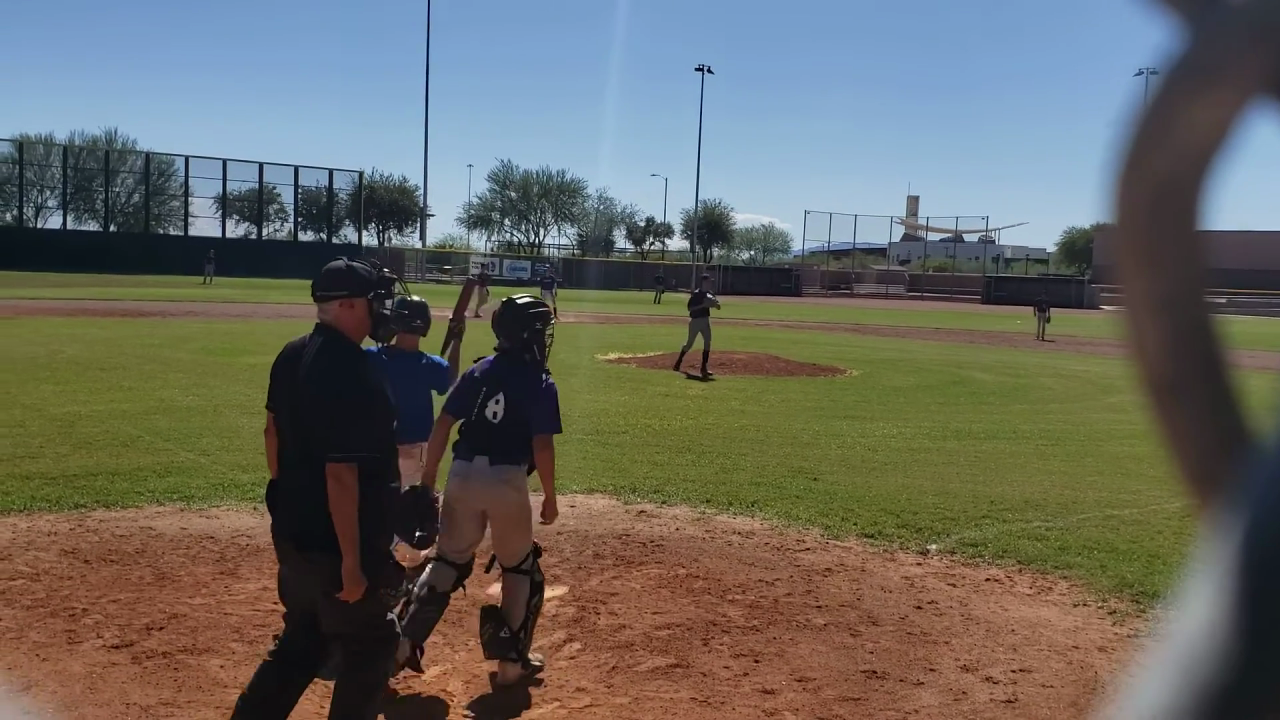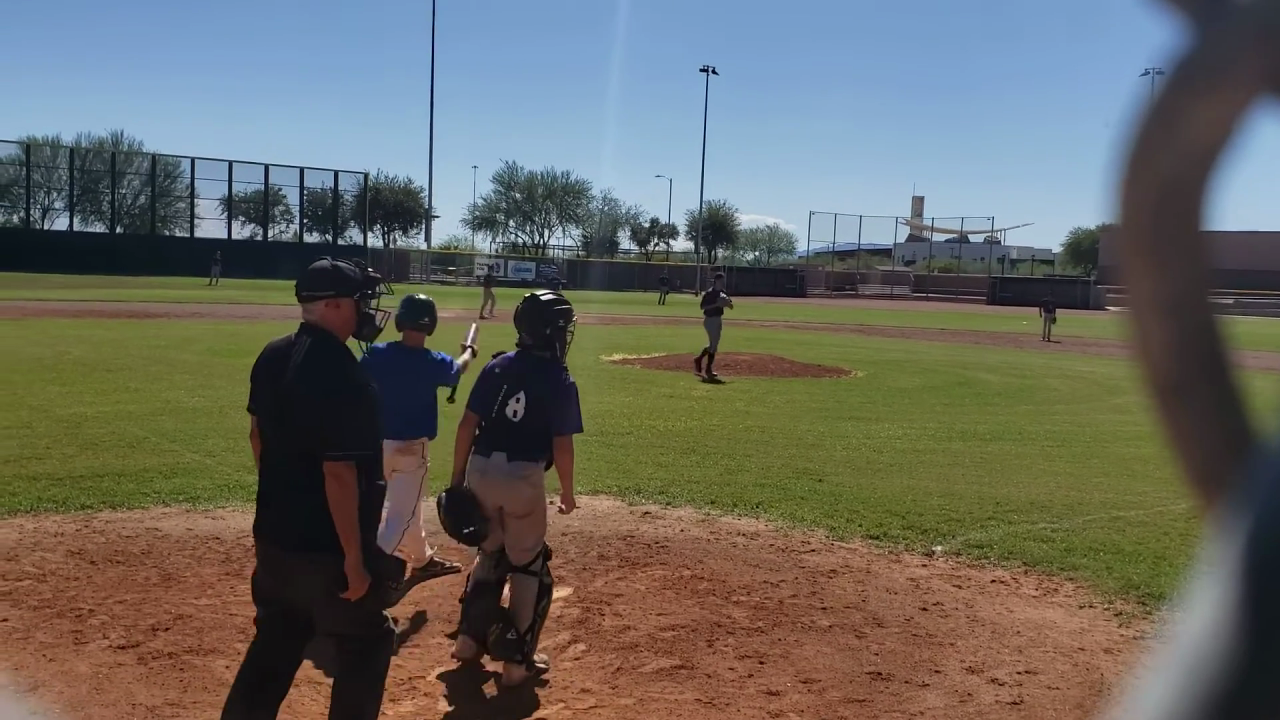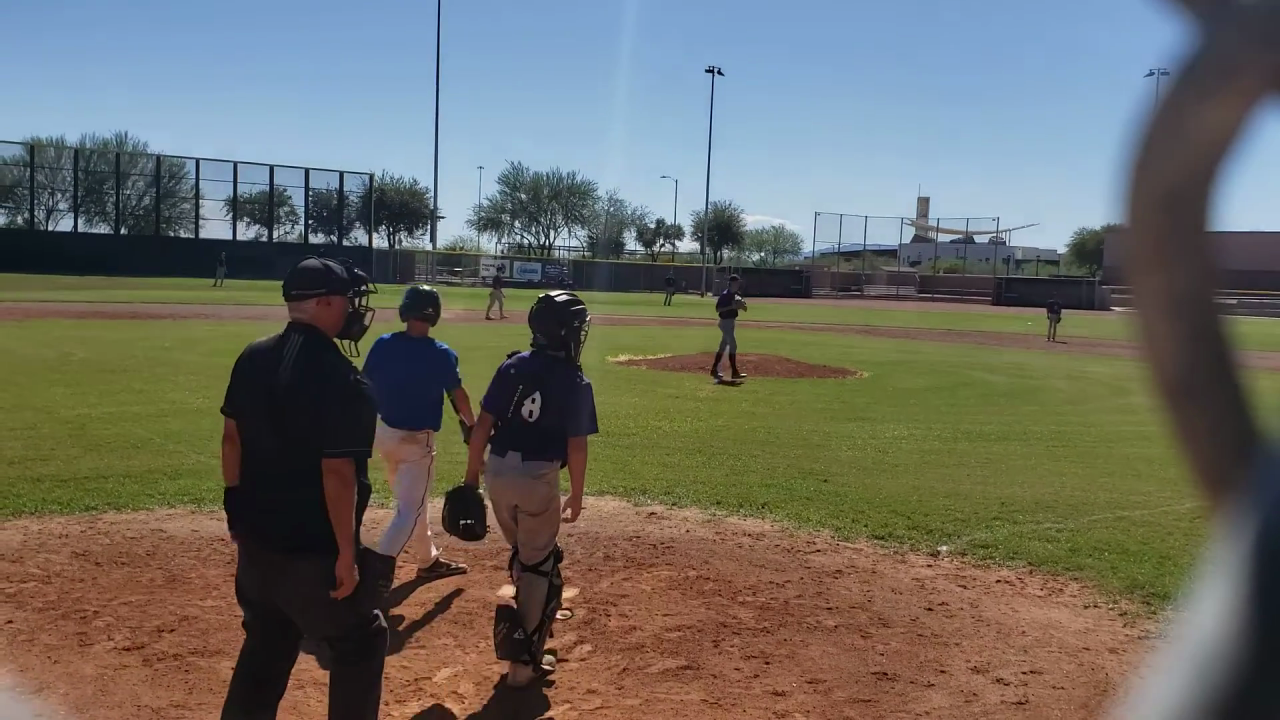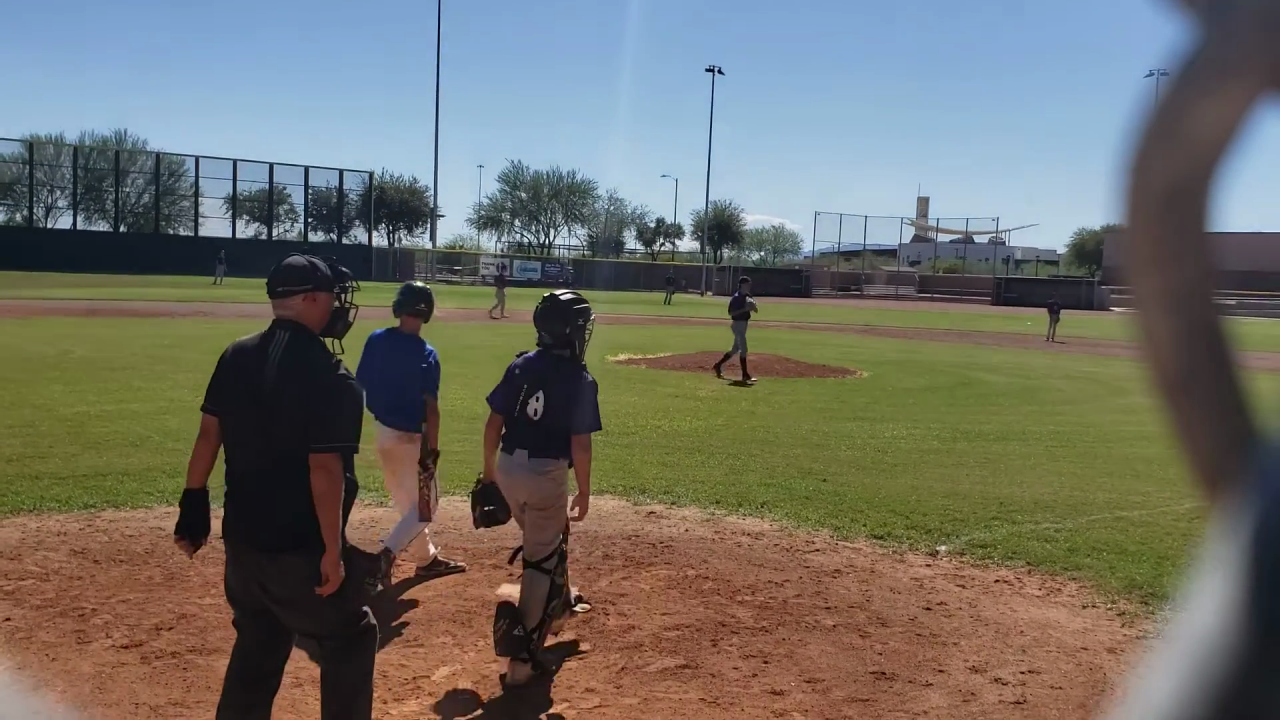
dt=0.2s
person 1, frame 1
left shoulder: (292, 356)
right shoulder: (355, 378)
left elbow: (273, 430)
right elbow: (341, 477)
right wrist: (352, 561)
left hip: (293, 532)
right hip: (335, 541)
left knee: (303, 635)
right knee: (371, 643)
person 1, frame 2
left shoulder: (273, 357)
right shoulder: (344, 378)
right elbow: (339, 475)
right wrist: (354, 557)
left hip: (275, 535)
right hip: (326, 544)
left knee: (275, 641)
right knee: (366, 643)
person 1, frame 3
left shoulder: (252, 358)
right shoulder: (339, 379)
left elbow: (232, 438)
right elbow: (337, 473)
left wrist: (239, 501)
right wrist: (347, 554)
left hip: (257, 537)
right hip: (313, 546)
left knee: (266, 644)
right knee: (360, 643)
person 1, frame 4
left shoulder: (235, 357)
right shoulder: (327, 375)
left elbow: (208, 435)
right elbow: (324, 470)
left wrist: (193, 503)
right wrist: (332, 550)
left hip: (243, 535)
right hip: (299, 544)
left knee: (257, 642)
right knee: (350, 639)
person 2, frame 1
left shoulder: (478, 372)
right shoulder: (539, 383)
left elbow: (442, 426)
right elbow: (542, 446)
left wrist: (426, 480)
right wrist: (550, 497)
left hip: (463, 475)
right hip: (506, 481)
left knee: (449, 560)
right knee: (520, 569)
left ankle: (403, 642)
right ankle: (513, 659)
person 2, frame 2
left shoulder: (498, 367)
right shoulder: (559, 381)
left elbow: (468, 424)
right elbow: (562, 445)
left wrist: (458, 476)
right wrist: (567, 491)
left hip: (482, 470)
right hip: (522, 477)
left knee: (492, 554)
right knee: (529, 568)
left ankle: (471, 636)
right ankle: (516, 659)
person 2, frame 3
left shoulder: (512, 367)
right shoulder: (575, 382)
left elbow: (483, 424)
right elbow: (576, 447)
left wrist: (472, 474)
right wrist: (576, 495)
left hip: (498, 470)
right hip: (538, 477)
left knee: (522, 551)
right knee: (540, 565)
left ankle: (516, 637)
right ankle: (523, 659)
person 2, frame 4
left shoulder: (520, 367)
right shoulder: (579, 380)
left elbow: (494, 422)
right elbow: (580, 444)
left wrist: (488, 469)
right wrist: (584, 493)
left hip: (508, 467)
right hip: (545, 474)
left knee: (545, 542)
right knee: (541, 560)
left ankle: (557, 606)
right ankle: (521, 656)
person 3, frame 1
left shoulder: (370, 357)
right shoulder: (429, 367)
right elbow: (450, 379)
right wrist: (457, 341)
right hip: (409, 452)
left ankle: (415, 558)
person 3, frame 2
left shoulder: (375, 354)
right shoulder: (434, 363)
right elbow: (456, 370)
right wrist: (468, 353)
left hip: (379, 444)
right hip: (410, 449)
left knee: (406, 506)
right knee: (399, 518)
left ankle: (422, 559)
person 3, frame 3
left shoulder: (382, 345)
right shoulder: (440, 354)
right elbow: (457, 395)
right wrist: (470, 423)
left hip: (385, 434)
right hip: (417, 439)
left knee: (412, 501)
right knee: (409, 511)
left ankle: (428, 560)
person 3, frame 4
left shoulder: (375, 340)
right shoulder: (425, 355)
left elbow: (362, 384)
right elbow: (430, 405)
right wrist: (432, 449)
left hip: (383, 432)
right hip: (412, 437)
left knee: (407, 503)
right knee: (423, 505)
left ankle: (427, 558)
right ankle: (385, 556)
